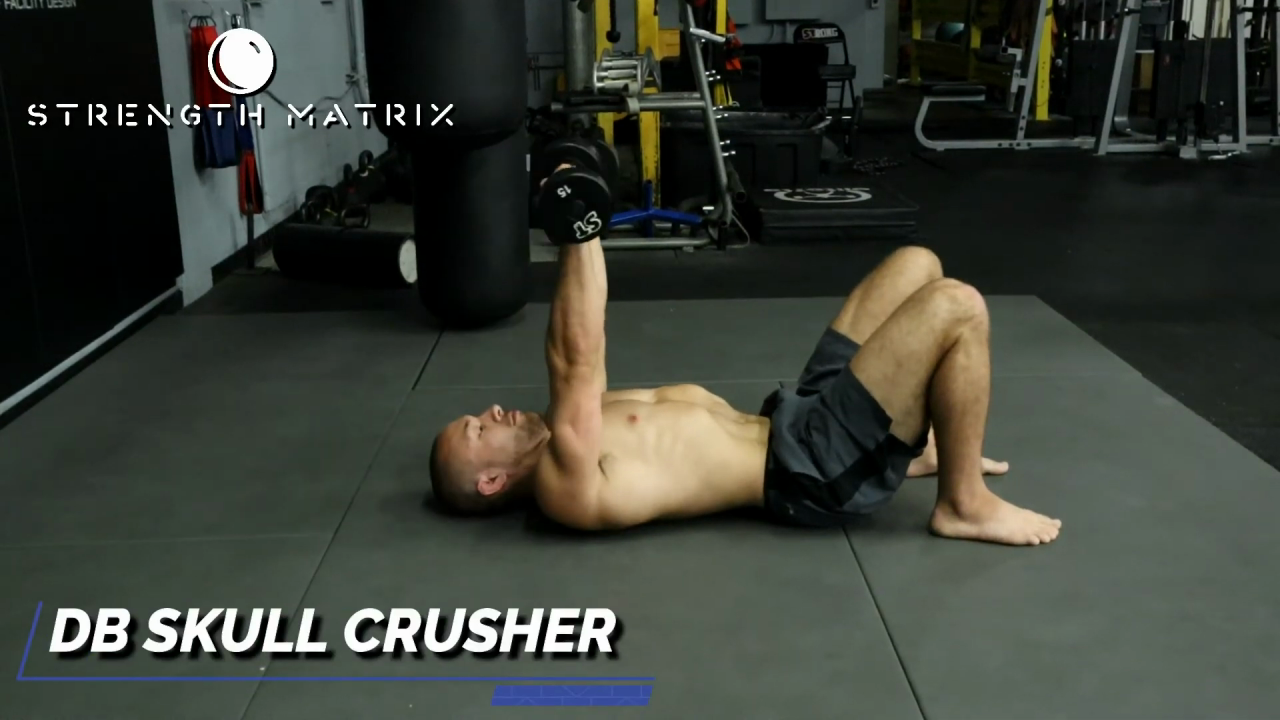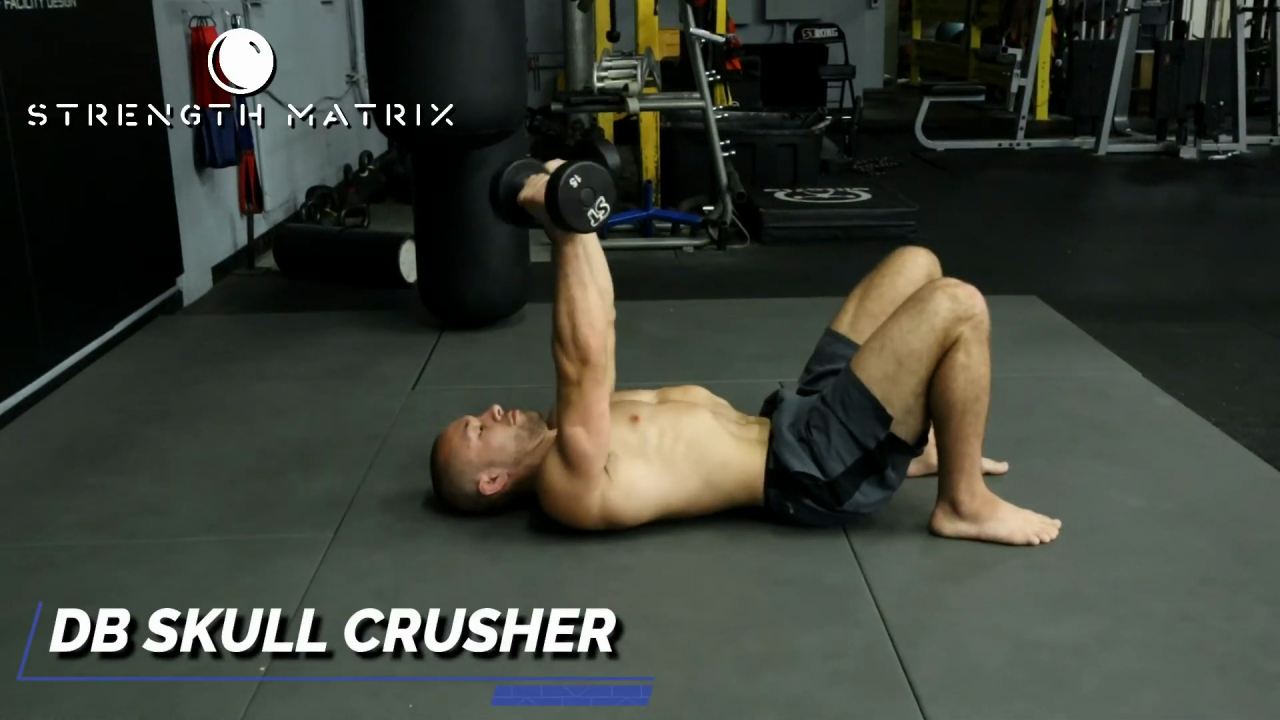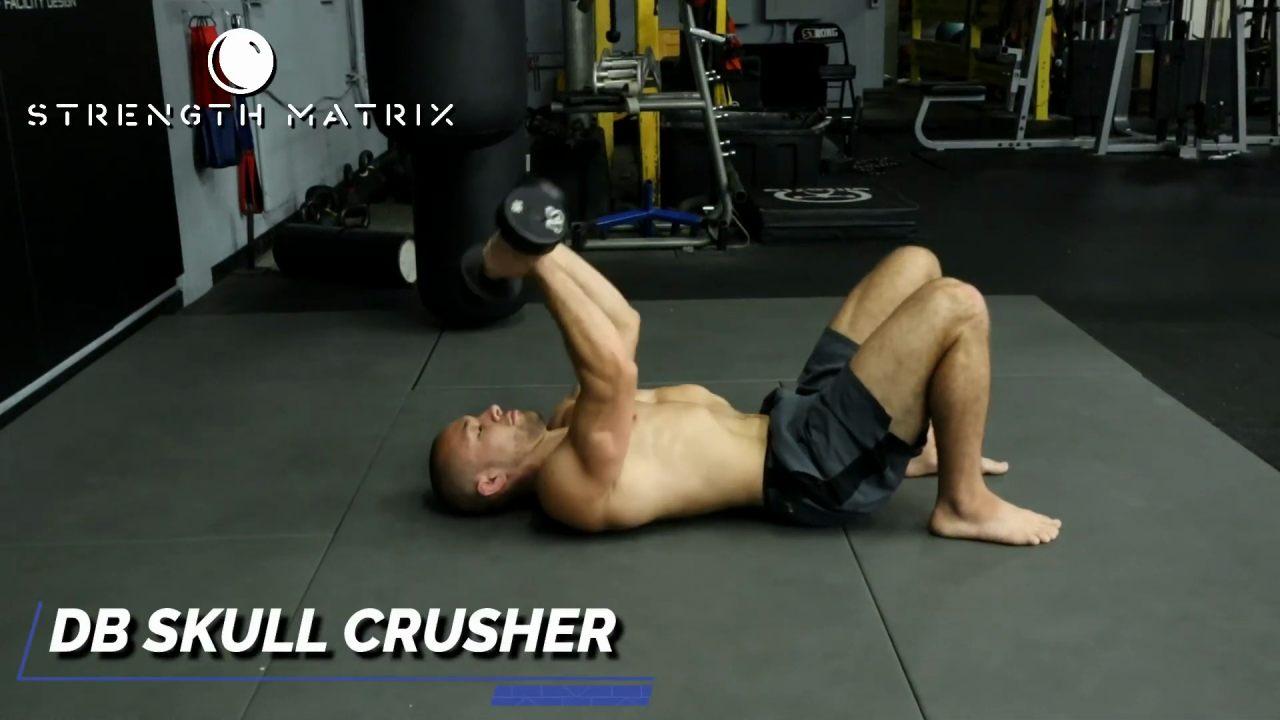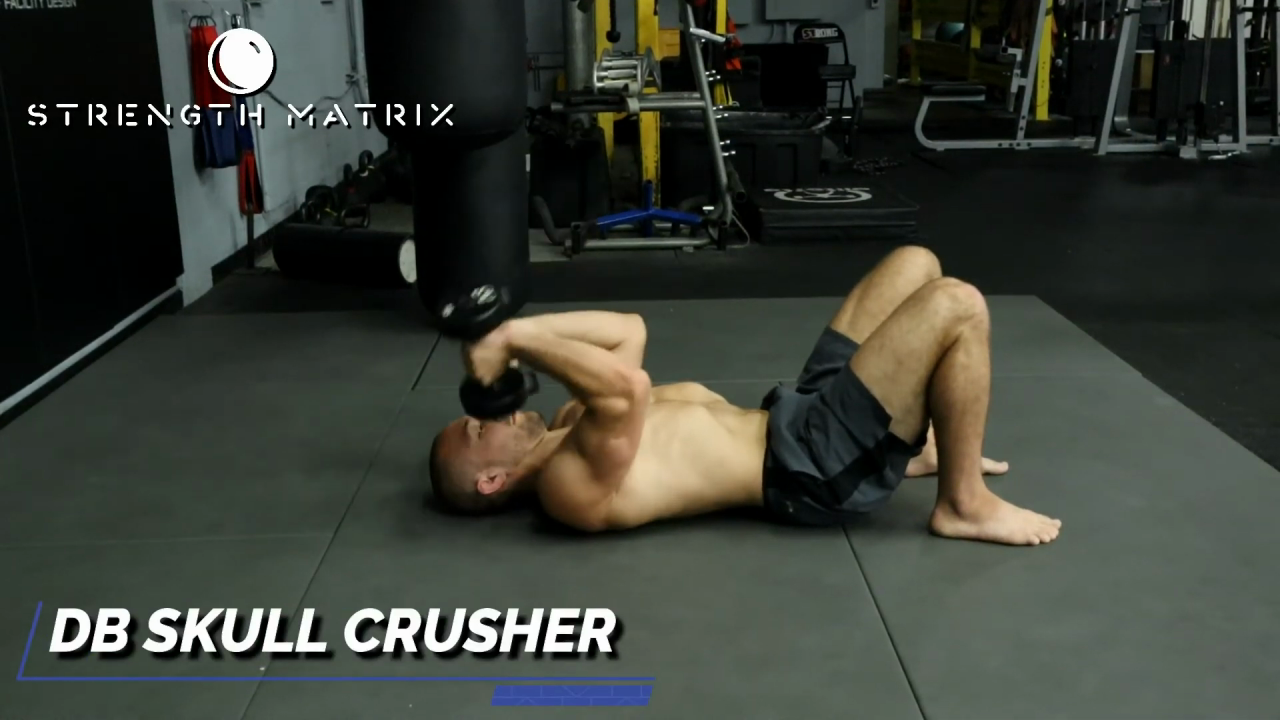
dt=0.3s
person 1, frame 1
left shoulder: (565, 435)
right shoulder: (562, 490)
left elbow: (579, 347)
right elbow: (574, 364)
left hip: (794, 424)
right hip: (815, 473)
left knee: (917, 266)
right knee: (957, 307)
left ankle: (921, 450)
right ankle: (964, 508)
person 1, frame 2
left shoulder: (558, 437)
right shoulder: (568, 488)
left elbow: (595, 330)
right elbow: (585, 362)
left wrist: (566, 224)
right wrist: (570, 227)
left hip: (796, 418)
right hip: (819, 468)
left knee: (916, 263)
right knee: (958, 306)
left ankle: (919, 445)
right ankle: (964, 505)
person 1, frame 3
left shoulder: (568, 428)
right shoulder: (572, 486)
left elbow: (623, 323)
right elbow: (614, 371)
left wrist: (543, 252)
right wrist: (540, 265)
left hip: (796, 420)
right hip: (816, 466)
left knee: (915, 265)
right knee: (957, 306)
left ankle: (917, 447)
right ankle: (966, 506)
person 1, frame 4
left shoulder: (569, 426)
right shoulder: (572, 487)
left elbow: (630, 332)
right elbow: (629, 387)
left wrist: (518, 333)
right wrist: (512, 340)
left hip: (796, 414)
right hip: (818, 467)
left knee: (916, 264)
right knee: (957, 306)
left ankle: (919, 445)
right ankle: (964, 504)
